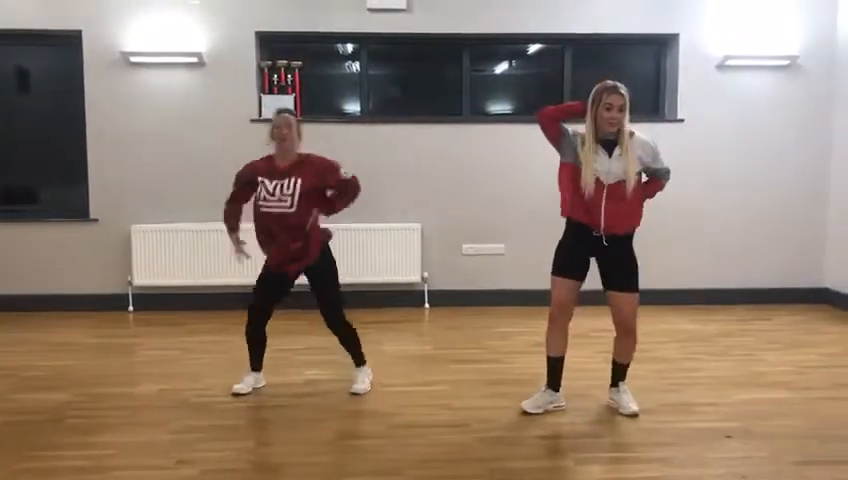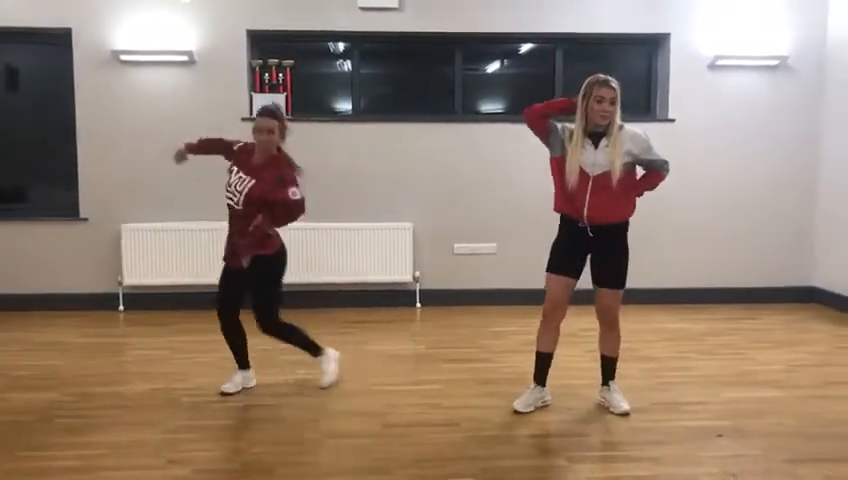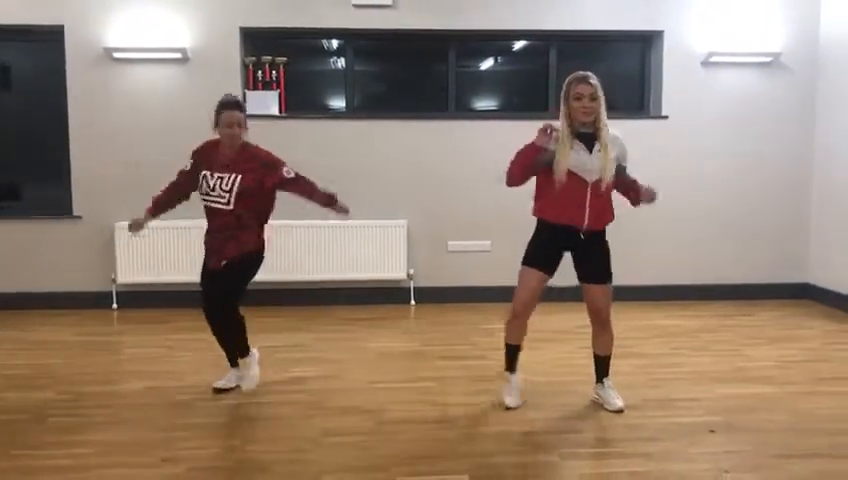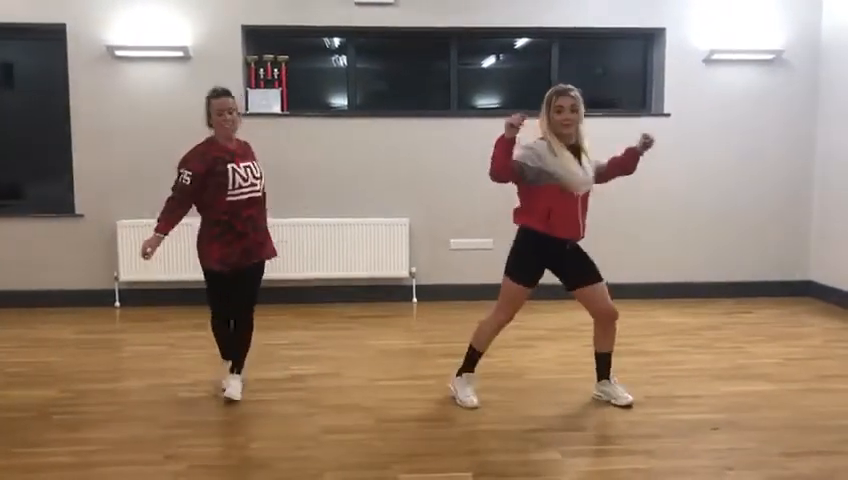
dt=0.4s
person 1, frame 1
left shoulder: (640, 147)
right shoulder: (574, 144)
left elbow: (661, 176)
right elbow: (545, 116)
left wrist: (637, 198)
right wrist: (584, 109)
left hip: (619, 242)
right hip: (578, 235)
left knee: (627, 325)
right knee: (558, 315)
left ankle: (618, 389)
right ankle: (552, 391)
person 1, frame 2
left shoulder: (631, 139)
right shoulder: (565, 138)
left elbow: (660, 168)
right elbow: (531, 117)
left wrist: (634, 191)
right wrist: (569, 104)
left hip: (611, 234)
right hip: (571, 231)
left knee: (609, 317)
right knee: (551, 311)
left ankle: (609, 388)
right ankle: (539, 388)
person 1, frame 3
left shoulder: (612, 142)
right shoulder: (553, 143)
left elbow: (621, 181)
right elbow: (514, 177)
left wrist: (640, 192)
right wrist: (537, 145)
left hip: (592, 236)
right hip: (551, 231)
left knee: (600, 315)
right knee: (519, 306)
left ankle: (603, 386)
right ankle: (511, 377)
person 1, frame 4
left shoulder: (582, 156)
right shoulder: (538, 153)
left elbow: (602, 172)
right elbow: (500, 172)
left wrist: (634, 153)
right wrist: (507, 137)
left hip: (569, 247)
right hip: (533, 244)
left knee: (607, 314)
right knee: (501, 315)
left ankle: (605, 382)
right ankle: (463, 377)
person 2, frame 1
left shoulder: (314, 166)
right shoulder: (255, 169)
left elbow: (351, 187)
right elbow: (235, 200)
left wrist: (322, 210)
right wrist: (234, 235)
left hip: (314, 255)
right hip: (278, 258)
left knee: (335, 317)
right knee: (256, 317)
left ankle: (361, 369)
right ankle: (255, 374)
person 2, frame 2
left shoulder: (282, 167)
right shoulder: (246, 152)
left elbow: (295, 208)
right elbow: (223, 145)
left wrist: (264, 222)
right wrist: (190, 147)
left hip: (266, 253)
right hip: (237, 250)
left knee: (268, 321)
right knee: (225, 313)
left ankle: (324, 355)
right ankle: (244, 372)
person 2, frame 3
left shoulder: (260, 160)
right shoulder: (203, 154)
left elbow: (296, 183)
right elbow: (179, 188)
left wrist: (330, 201)
right wrist: (149, 214)
left hip: (246, 248)
right hip: (215, 246)
left knee: (221, 304)
right knee: (213, 308)
left ankle: (246, 356)
right ankle: (237, 369)
person 2, frame 4
left shoulder: (246, 149)
right shoulder: (200, 156)
right elbow: (180, 197)
right wrist: (158, 234)
left hip: (254, 245)
right hip: (218, 249)
left knee: (244, 313)
right knee: (222, 312)
left ankle: (234, 375)
right ankle: (227, 360)
